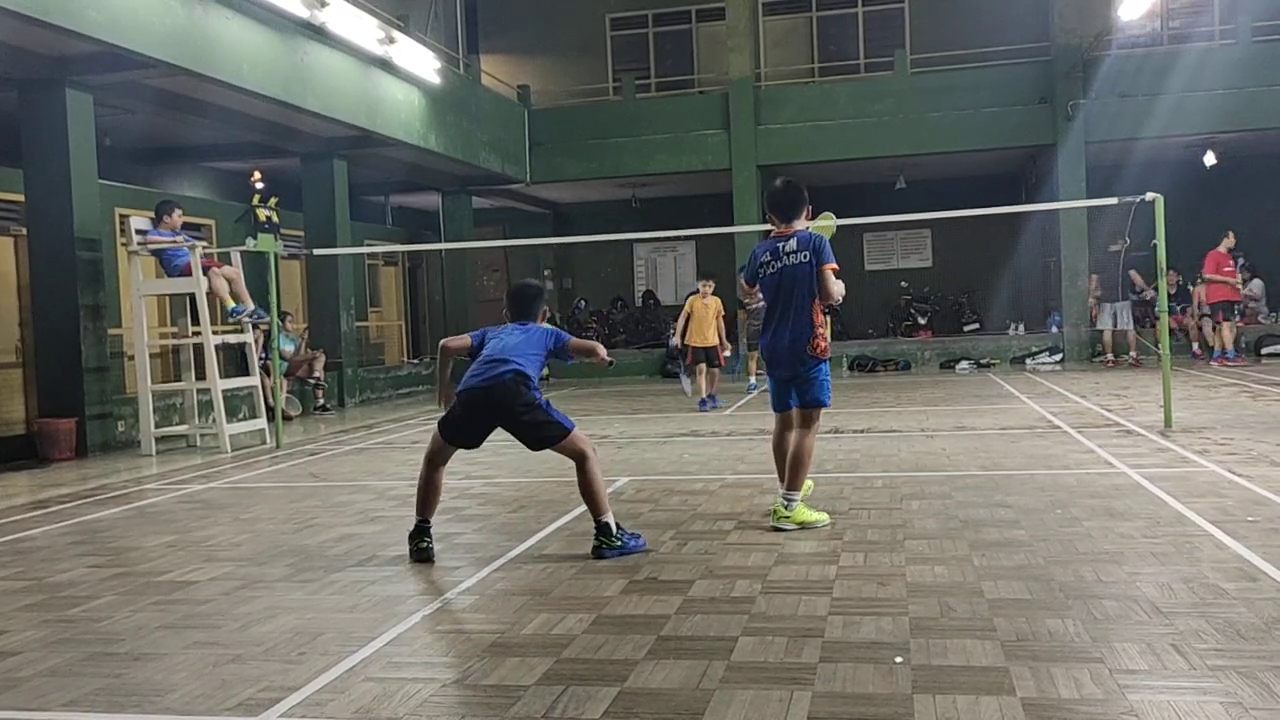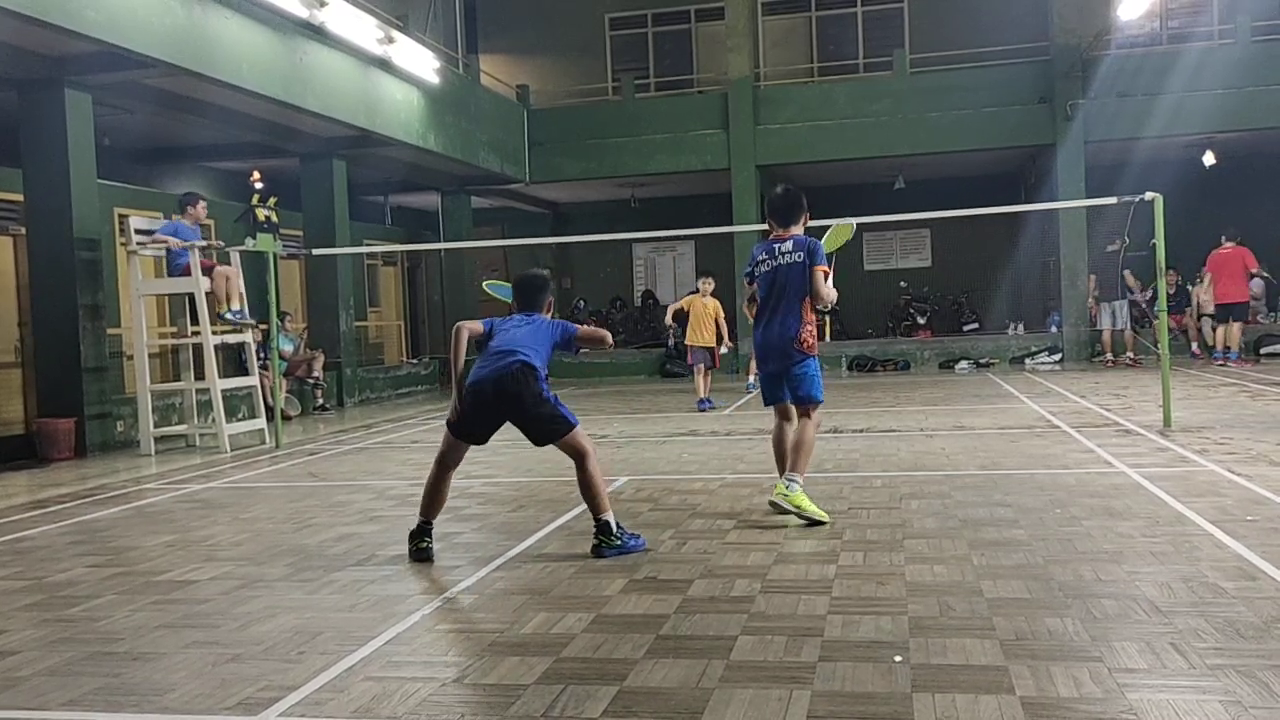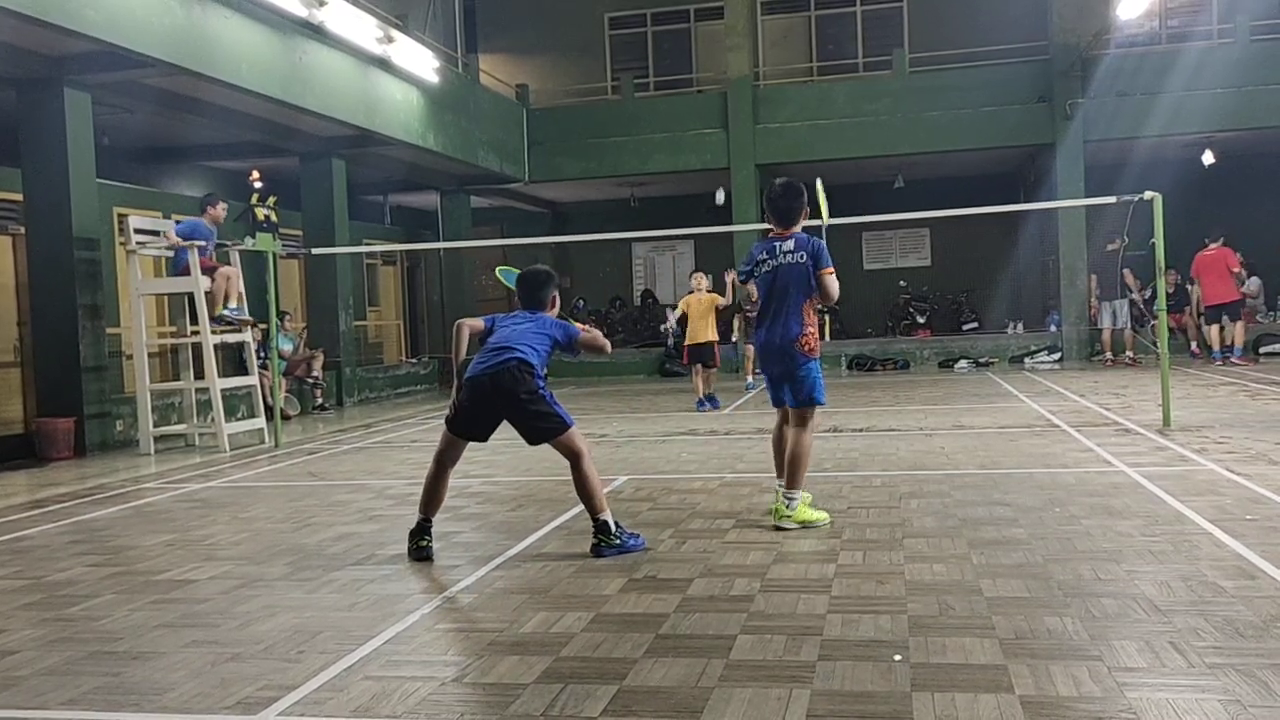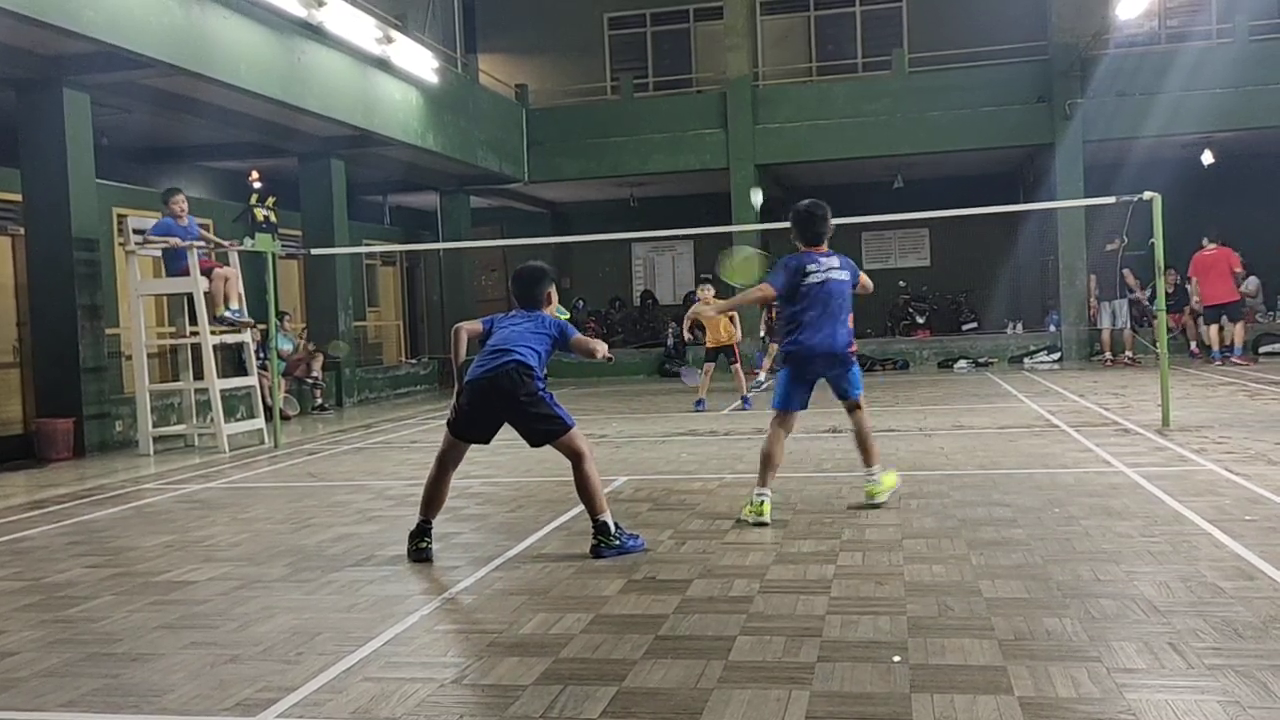
dt=0.7s
person 1, frame 1
left shoulder: (761, 251)
right shoulder: (816, 243)
left elbow: (749, 289)
right elbow: (829, 295)
right wrist: (841, 289)
left hip: (774, 348)
right hip: (807, 345)
left knee: (784, 421)
right knee: (806, 424)
left ankle: (788, 490)
right ankle: (789, 507)
person 1, frame 2
left shoulder: (759, 252)
right shoulder: (810, 246)
left elbow: (752, 295)
right elbow: (819, 296)
right wrist: (832, 295)
left hip: (765, 344)
right hip: (797, 342)
left knee: (783, 415)
right knee: (808, 415)
left ankle: (786, 486)
right ankle: (790, 487)
person 1, frame 3
left shoulder: (758, 251)
right shoulder: (813, 246)
left elbow: (740, 285)
right elbow: (829, 296)
right wrist: (830, 282)
left hip: (768, 346)
right hip: (799, 345)
left knee: (786, 417)
right knee: (803, 421)
left ankle: (785, 491)
right ankle: (790, 506)
person 1, frame 4
left shoulder: (793, 264)
right shoulder: (845, 264)
left elbow: (764, 293)
right elbow: (867, 287)
left wrist: (716, 308)
left hip: (798, 354)
right hip: (838, 350)
left knee: (781, 424)
right knee: (856, 408)
left ankle: (761, 500)
right ankle: (874, 481)
person 2, frame 1
left shoulder: (491, 333)
right shoulder: (548, 334)
left elbow: (446, 345)
right elbow: (595, 349)
left wrist: (443, 386)
right wrist: (602, 355)
left hip: (471, 394)
right hip: (515, 393)
left knee: (434, 459)
right knee: (584, 453)
left ankle: (421, 536)
right ankle: (608, 535)
person 2, frame 2
left shoulder: (498, 324)
right shoulder: (554, 326)
left elbow: (461, 328)
right elbow: (604, 338)
left wrist: (458, 385)
right wrist: (592, 332)
left hip: (480, 386)
right hip: (522, 384)
left knee: (445, 461)
right knee: (584, 452)
left ankle: (421, 537)
right ankle: (608, 533)
person 2, frame 3
left shoulder: (502, 319)
right shoulder: (557, 325)
left elbow: (463, 325)
right elbow: (603, 346)
left wrist: (458, 378)
right wrist: (595, 334)
left hip: (477, 382)
right hip: (517, 380)
left knee: (444, 458)
right knee: (578, 452)
left ankle: (421, 534)
right ankle: (606, 532)
person 2, frame 4
left shoulder: (501, 320)
right shoulder: (554, 323)
left elbow: (461, 330)
right elbow: (590, 350)
left wrist: (460, 382)
right wrist: (602, 347)
left hip: (478, 384)
right hip: (518, 383)
left knee: (446, 460)
right knee: (580, 452)
left ankle: (421, 536)
right ankle: (606, 534)
